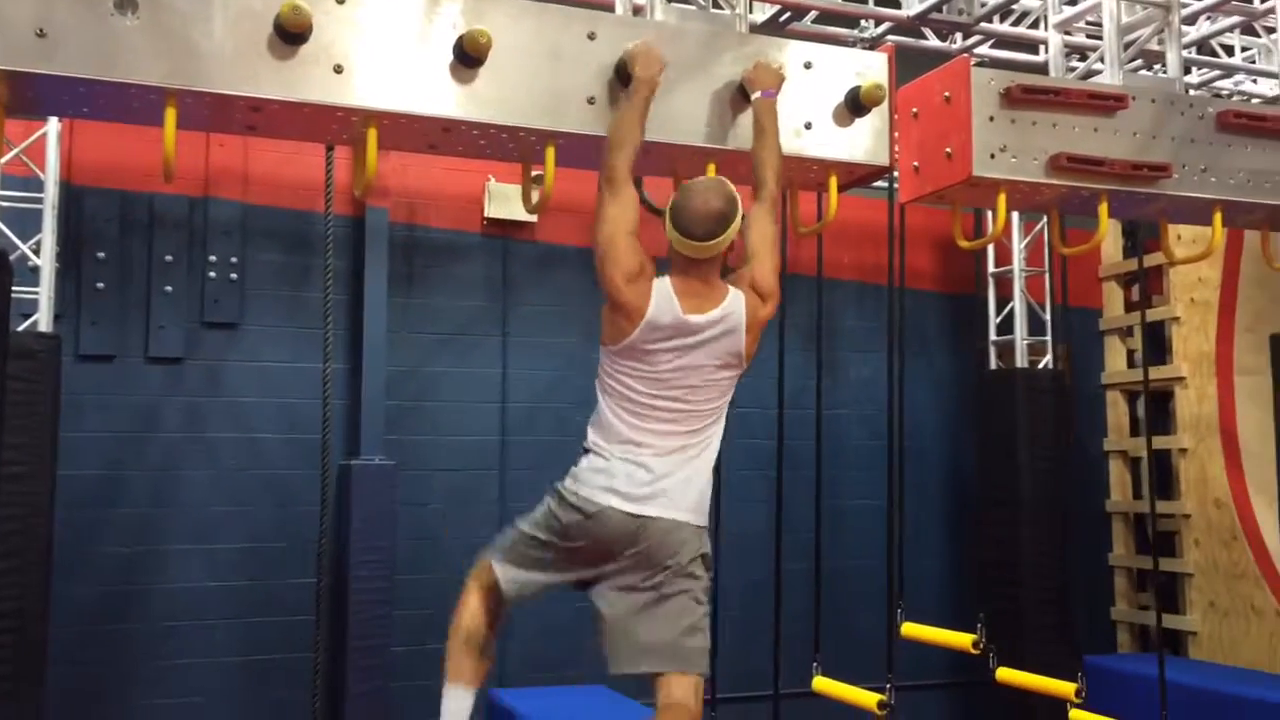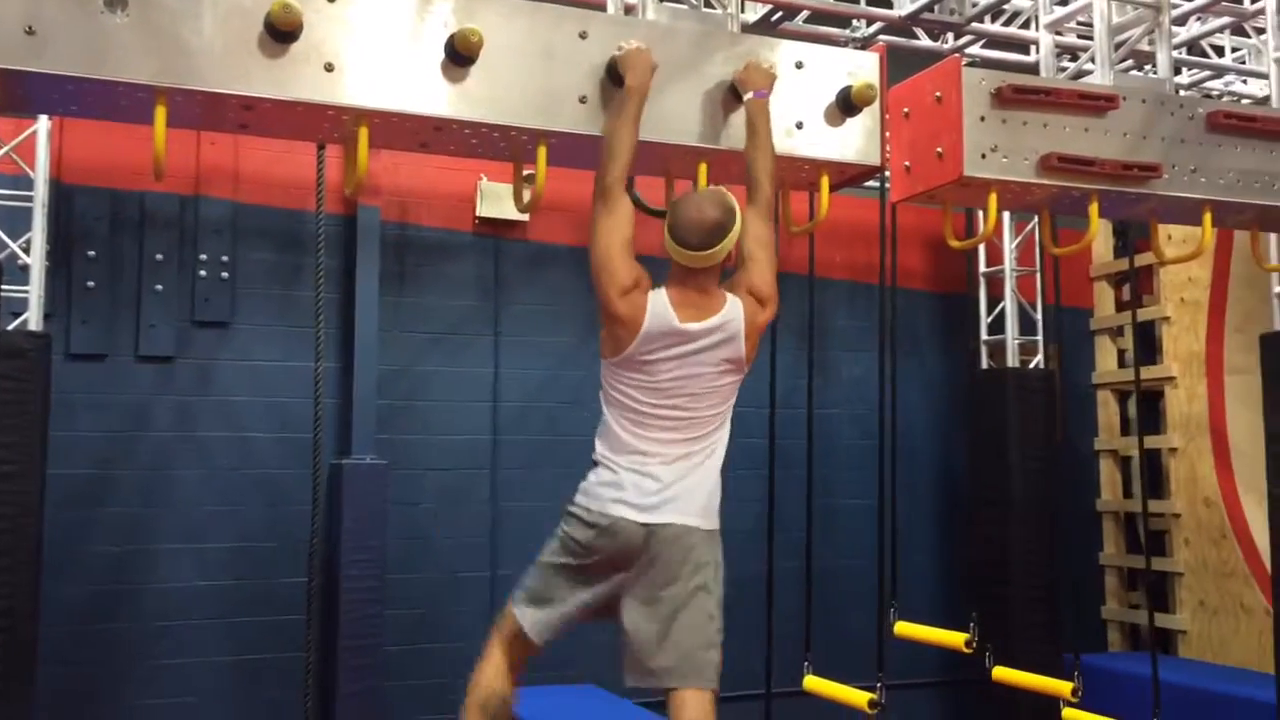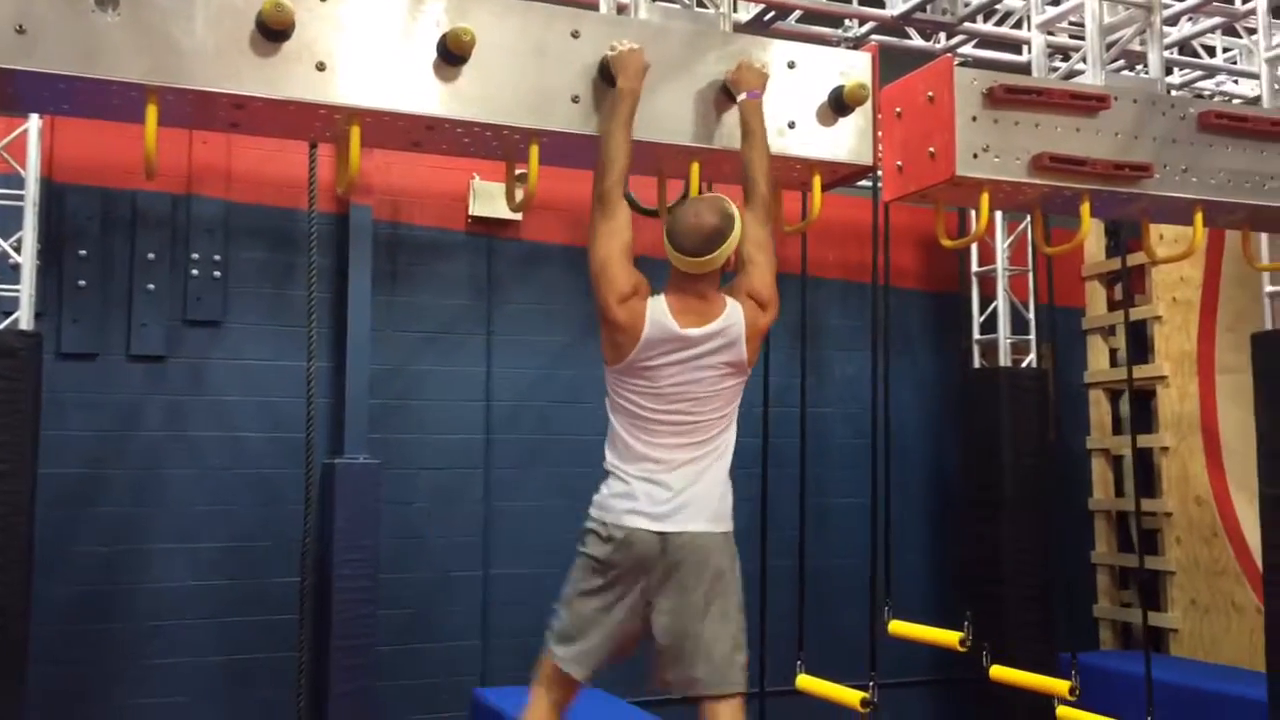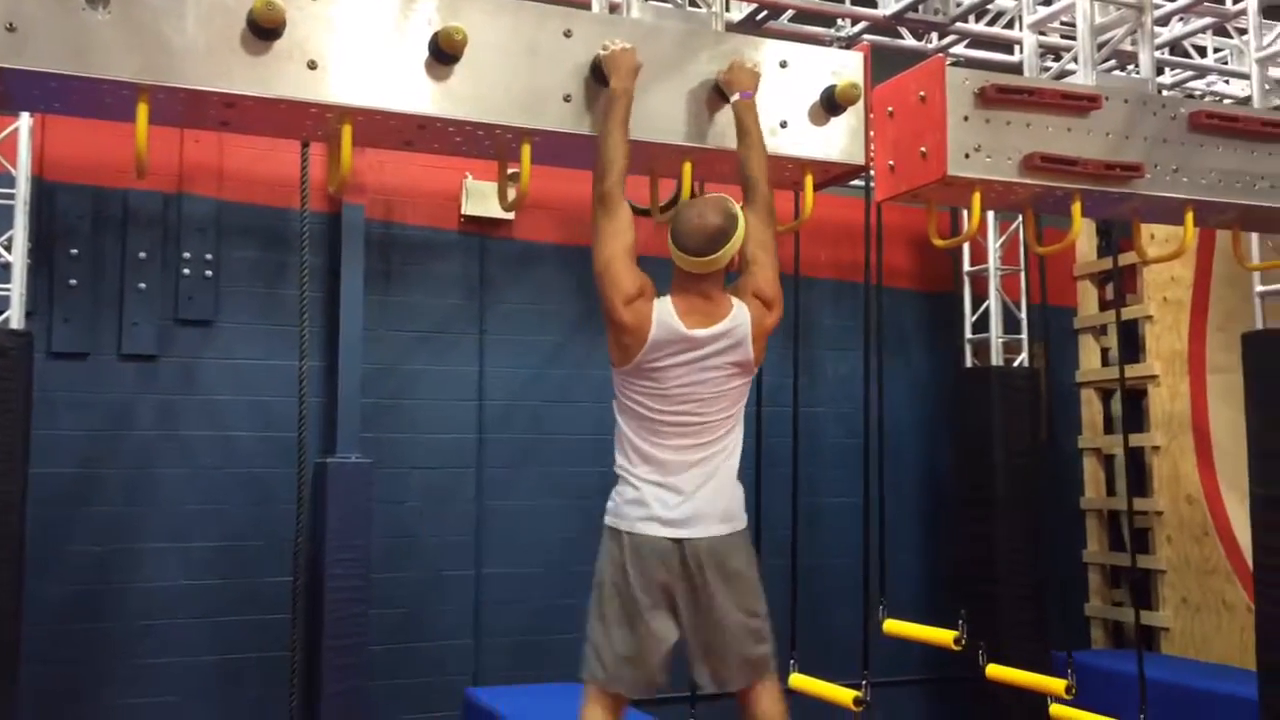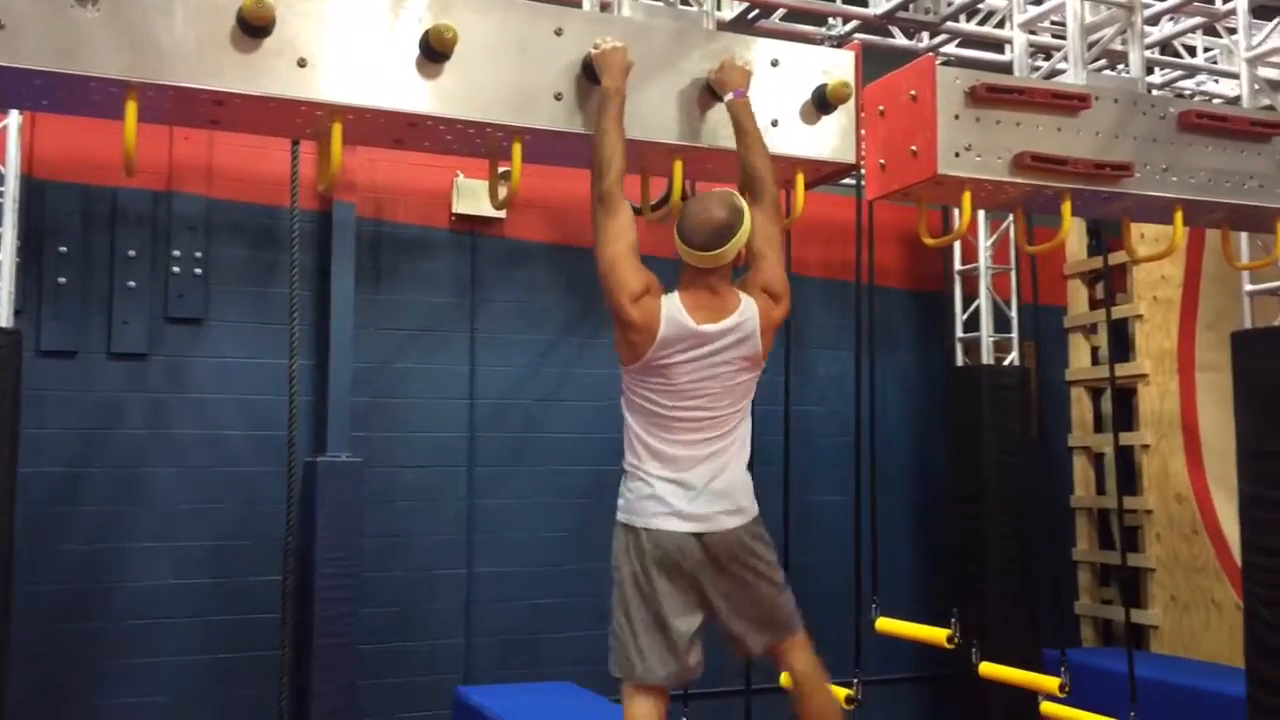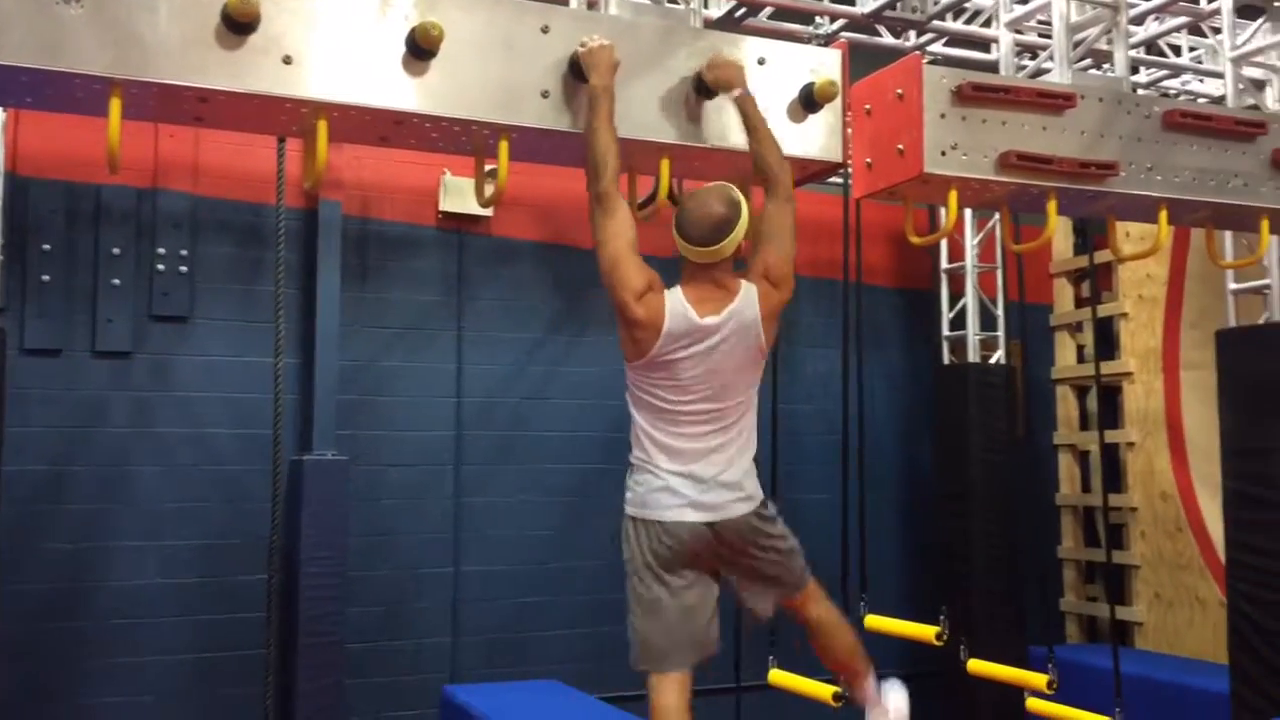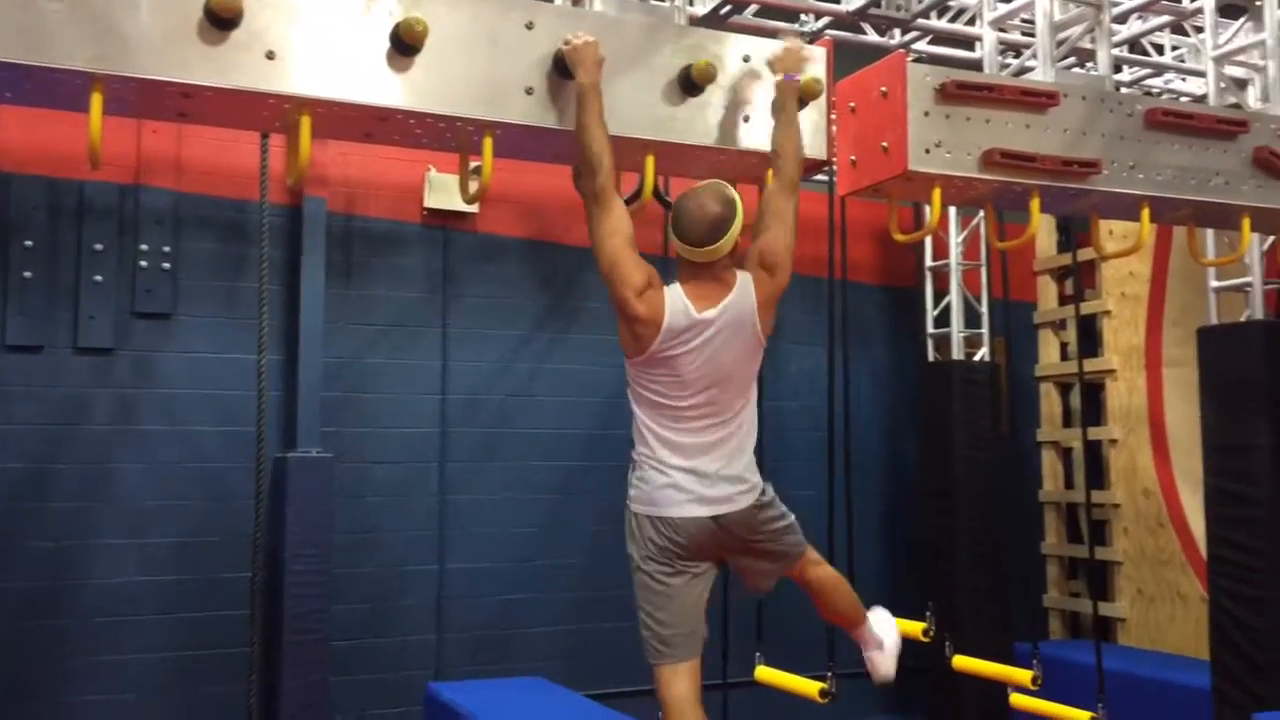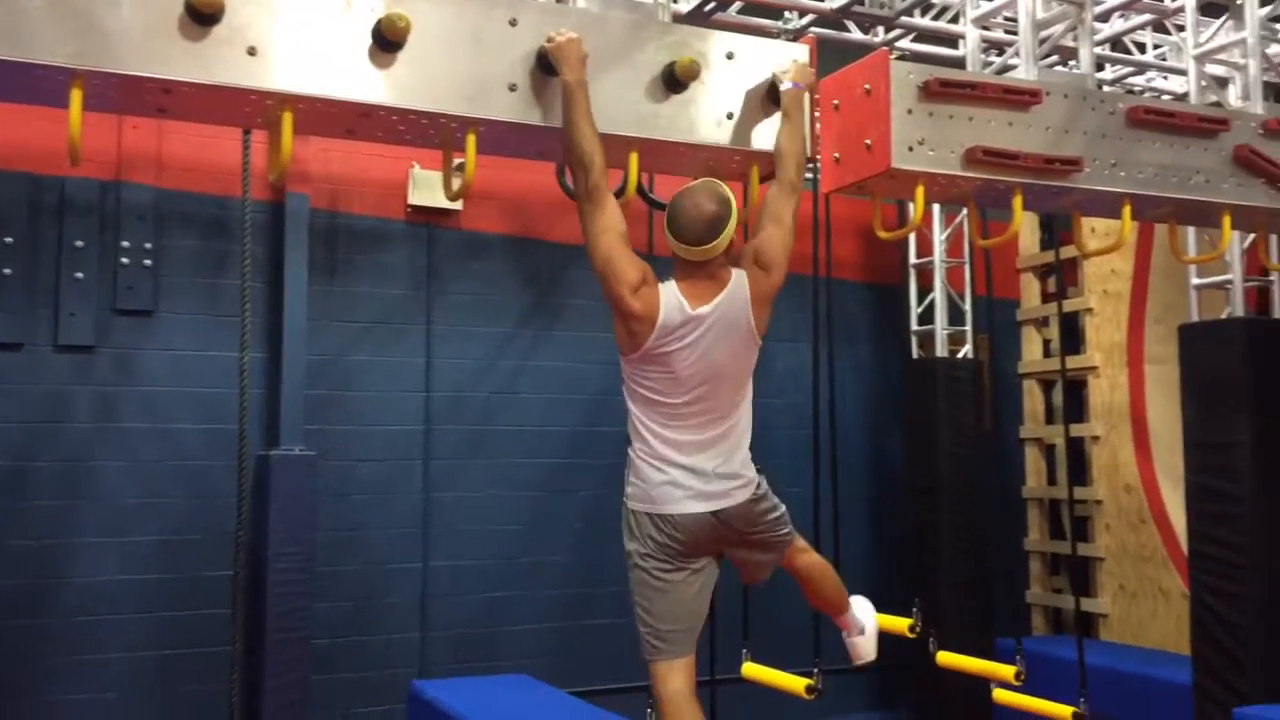
dt=0.1s
person 1, frame 1
left shoulder: (631, 297)
right shoulder: (752, 309)
left elbow: (615, 179)
right elbow: (768, 200)
left wrist: (643, 84)
right wrist: (764, 102)
left hip: (590, 506)
right hip: (675, 526)
left knee: (486, 583)
person 1, frame 2
left shoulder: (628, 307)
right shoulder: (751, 315)
left elbow: (609, 190)
right elbow: (762, 202)
left wrist: (633, 87)
right wrist: (757, 101)
left hip: (602, 519)
right hip: (687, 534)
left knee: (507, 645)
person 1, frame 3
left shoulder: (627, 315)
right shoulder: (750, 319)
left elbow: (607, 194)
right elbow: (763, 208)
left wrist: (628, 90)
right wrist: (750, 104)
left hip: (620, 531)
right hip: (703, 537)
person 1, frame 4
left shoulder: (633, 316)
right shoulder: (757, 318)
left elbow: (609, 196)
right elbow: (760, 200)
left wrist: (618, 89)
right wrist: (743, 99)
left hip: (635, 536)
right hip: (718, 537)
person 1, frame 5
left shoulder: (641, 314)
right shoulder: (764, 313)
left elbow: (610, 196)
right elbow: (769, 197)
left wrist: (614, 89)
right wrist: (739, 100)
left hip: (649, 529)
right hip: (732, 528)
right knee: (793, 646)
person 1, frame 6
left shoulder: (643, 309)
right shoulder: (765, 302)
left elbow: (604, 193)
right elbow: (779, 185)
left wrist: (599, 86)
right wrist: (739, 93)
left hip: (659, 521)
right hip: (738, 513)
right knee: (808, 598)
person 1, frame 7
left shoulder: (644, 306)
right shoulder: (761, 294)
left elbow: (601, 189)
right elbow: (787, 183)
left wrist: (587, 82)
right wrist: (785, 87)
left hip: (664, 517)
right hip: (742, 505)
right knee: (807, 560)
right ankle: (873, 639)
person 1, frame 8
left shoulder: (638, 302)
right shoulder: (756, 289)
left elbow: (592, 186)
right elbow: (787, 183)
left wrist: (572, 79)
right wrist: (795, 93)
left hip: (662, 513)
right hip: (738, 498)
right knee: (797, 551)
right ankle: (853, 623)
